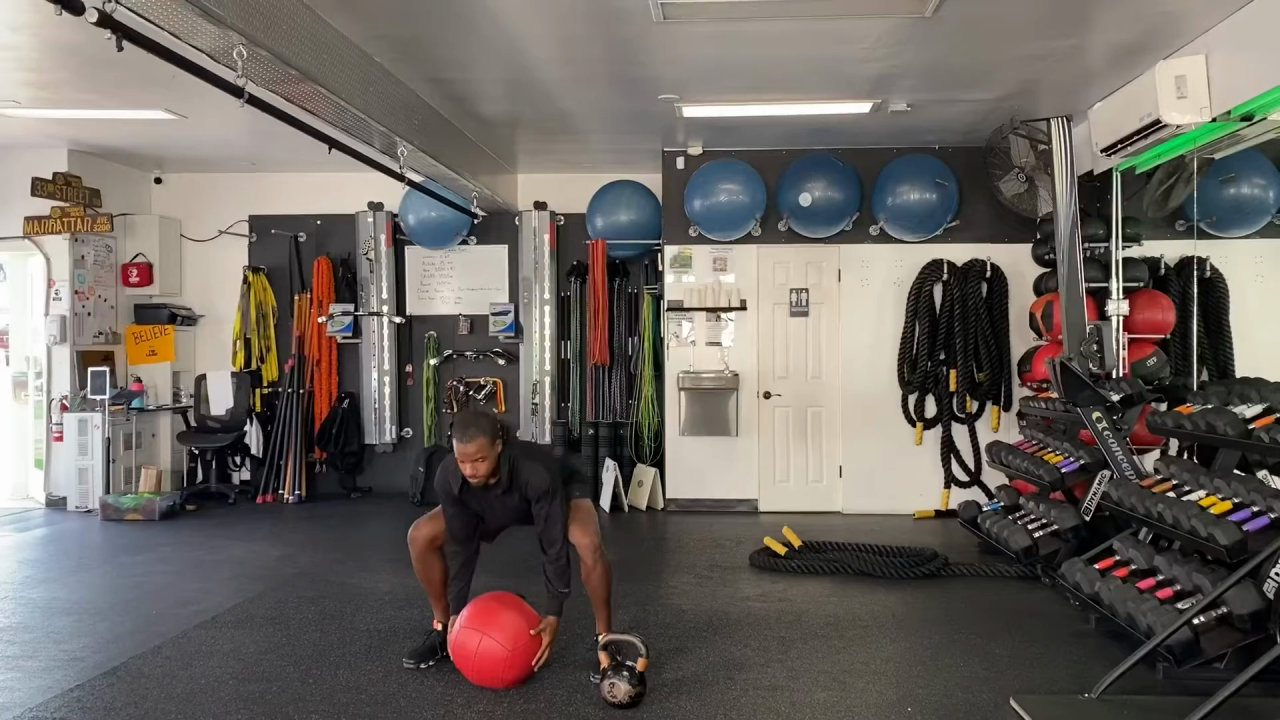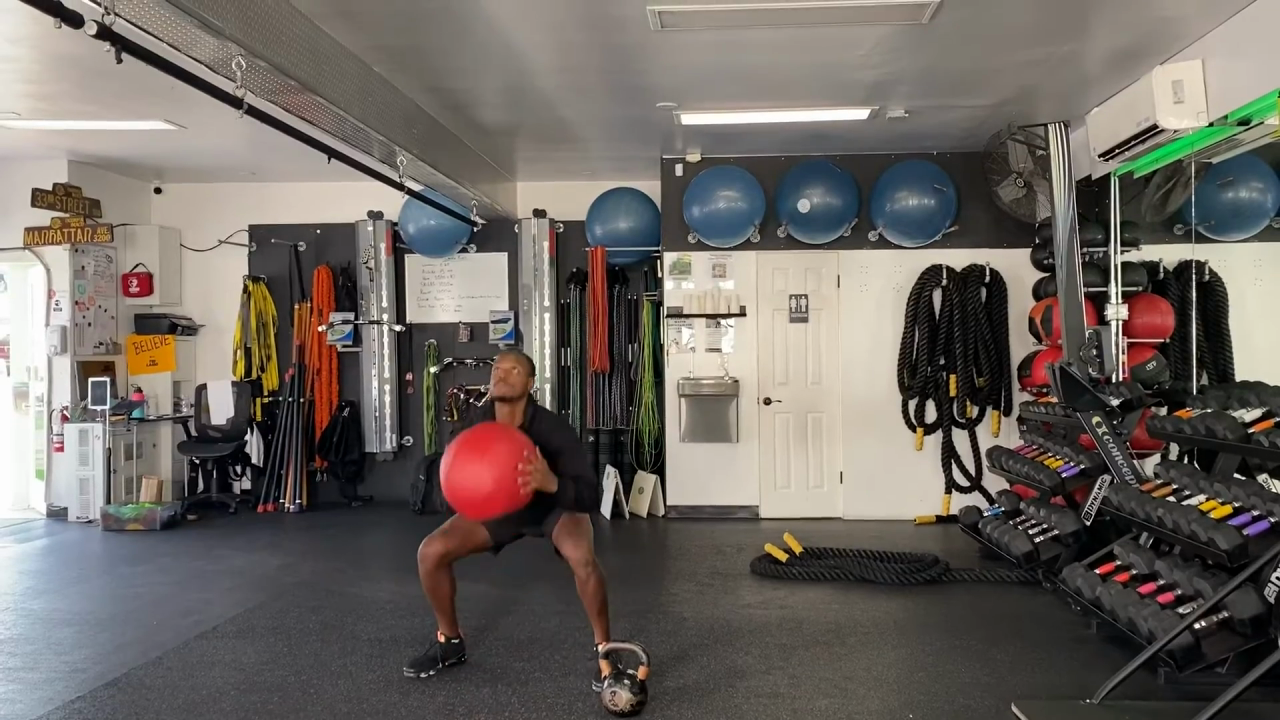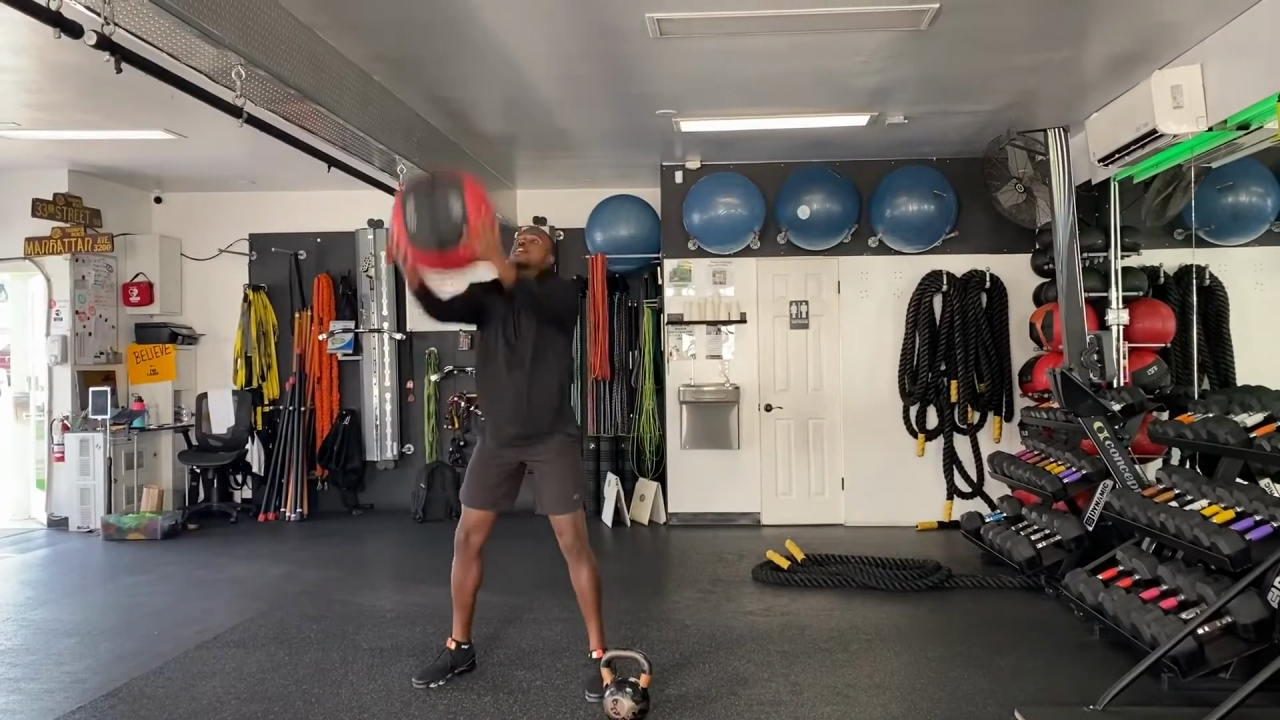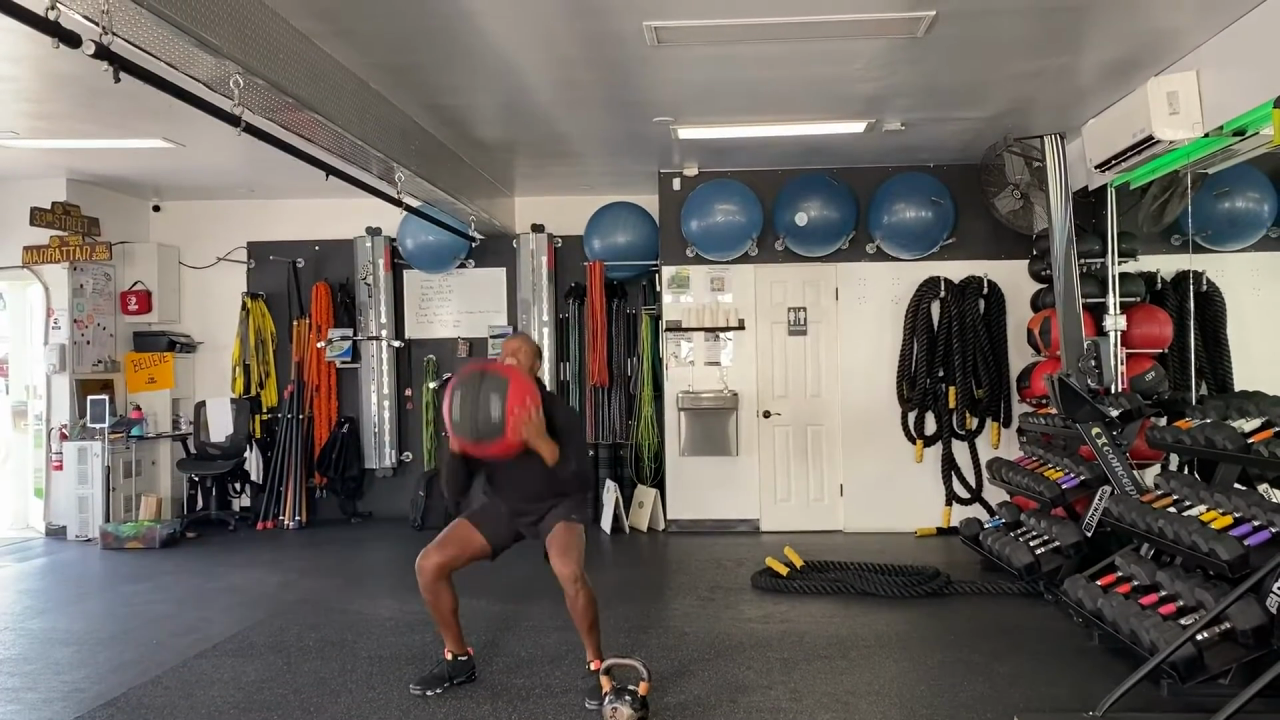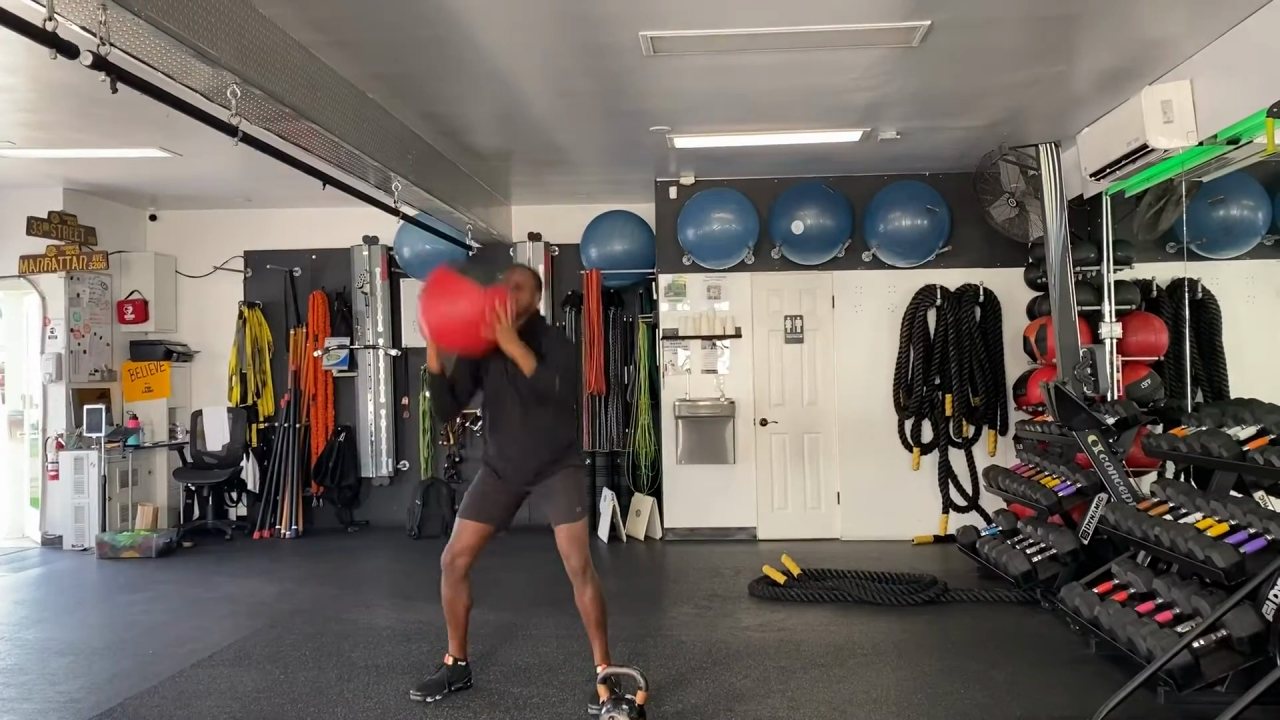
dt=1s
person 1, frame 1
left shoulder: (537, 471)
right shoulder: (448, 478)
left elbow: (554, 544)
right elbow: (461, 544)
left wrist: (552, 614)
right wrist: (456, 611)
left hip: (563, 489)
left knee: (587, 543)
right knee: (421, 536)
right ankle: (442, 628)
person 1, frame 2
left shoulder: (554, 429)
left elbow: (590, 493)
left wrist: (551, 483)
left hip: (555, 506)
left knee: (582, 558)
right knee: (431, 552)
right ankle: (449, 641)
person 1, frame 3
left shoulder: (558, 295)
right shoulder: (488, 298)
left elbow: (545, 300)
right elbow: (442, 310)
left wrist: (504, 266)
right wrist: (413, 275)
left hip: (551, 435)
right hip: (498, 437)
left knee: (574, 543)
right knee: (467, 539)
left ankle: (598, 658)
right ankle: (459, 648)
person 1, frame 4
left shoulder: (558, 413)
left elbow: (582, 481)
right elbow: (453, 491)
left wrist: (542, 443)
right wrist: (456, 446)
left hip: (556, 505)
right hip: (501, 507)
left knee: (570, 573)
right knee: (430, 565)
left ankle: (596, 665)
right ankle: (458, 658)
person 1, frame 5
left shoulder: (555, 344)
right shoulder: (481, 352)
left elbow: (563, 396)
right elbow: (445, 409)
left wrist: (514, 345)
right wrist: (434, 356)
left hip: (556, 465)
right hip: (500, 468)
left knee: (578, 565)
right knee: (453, 560)
left ankle: (604, 672)
right ankle: (456, 665)
